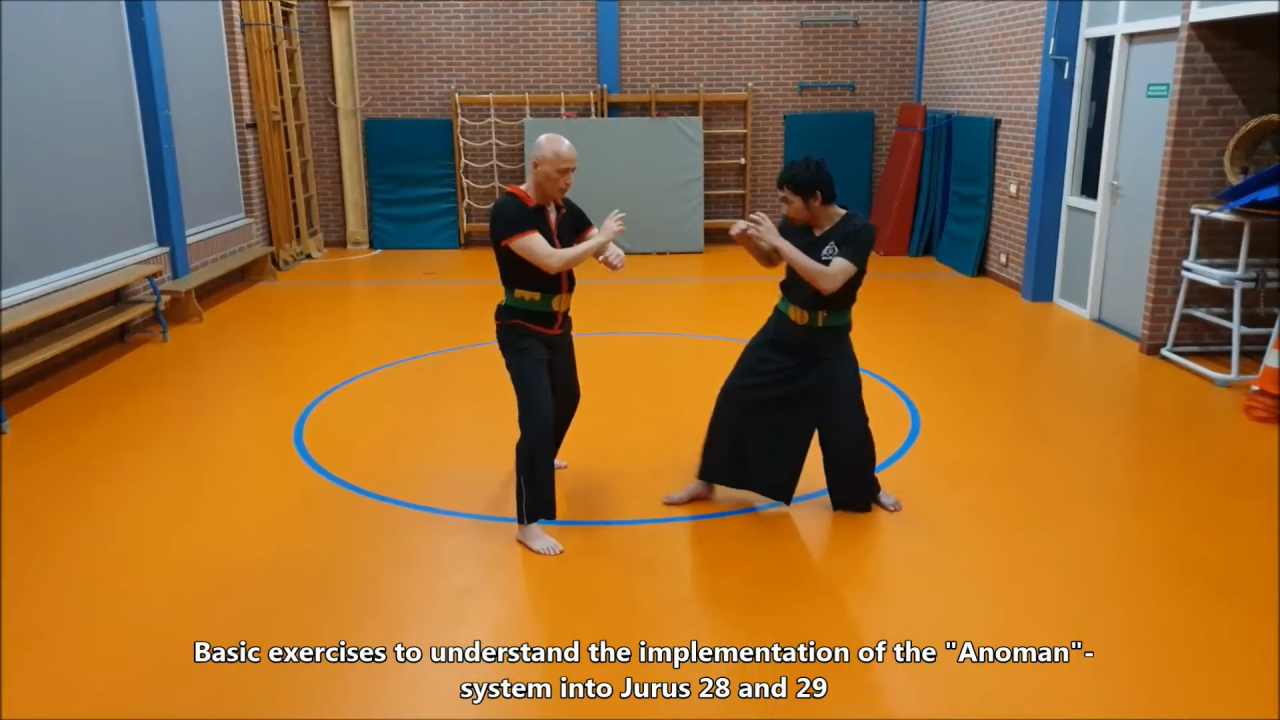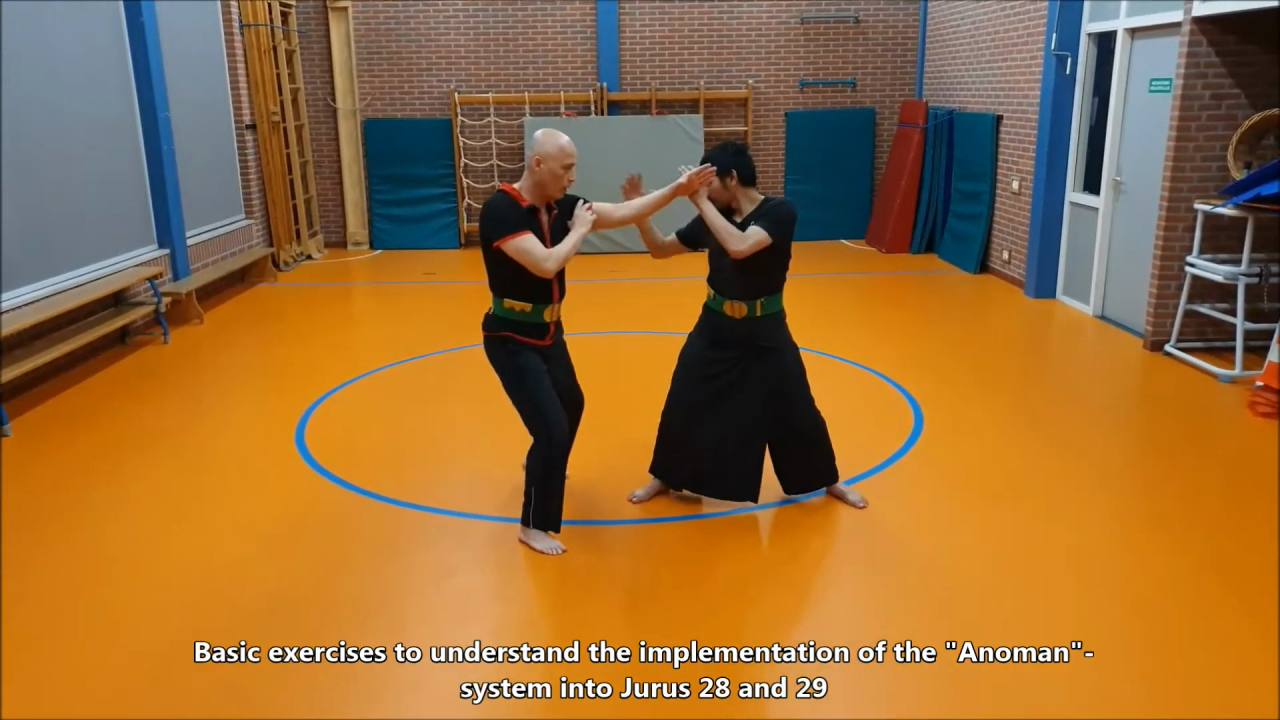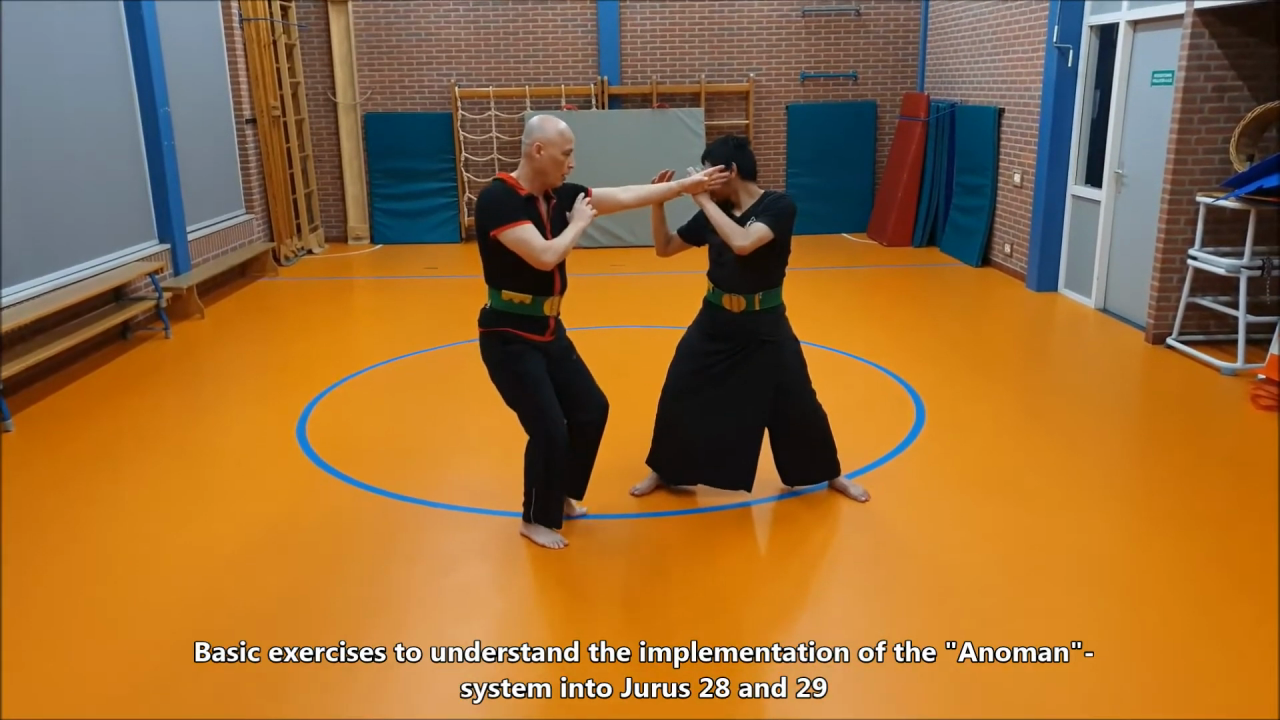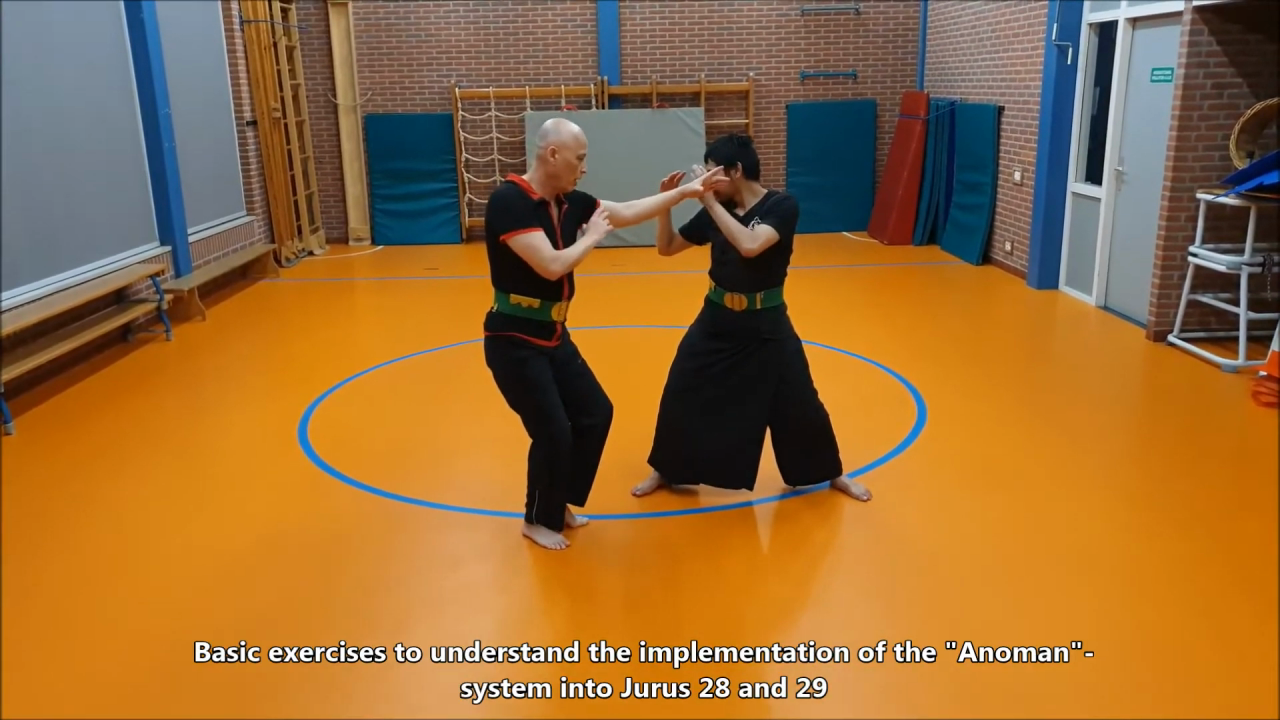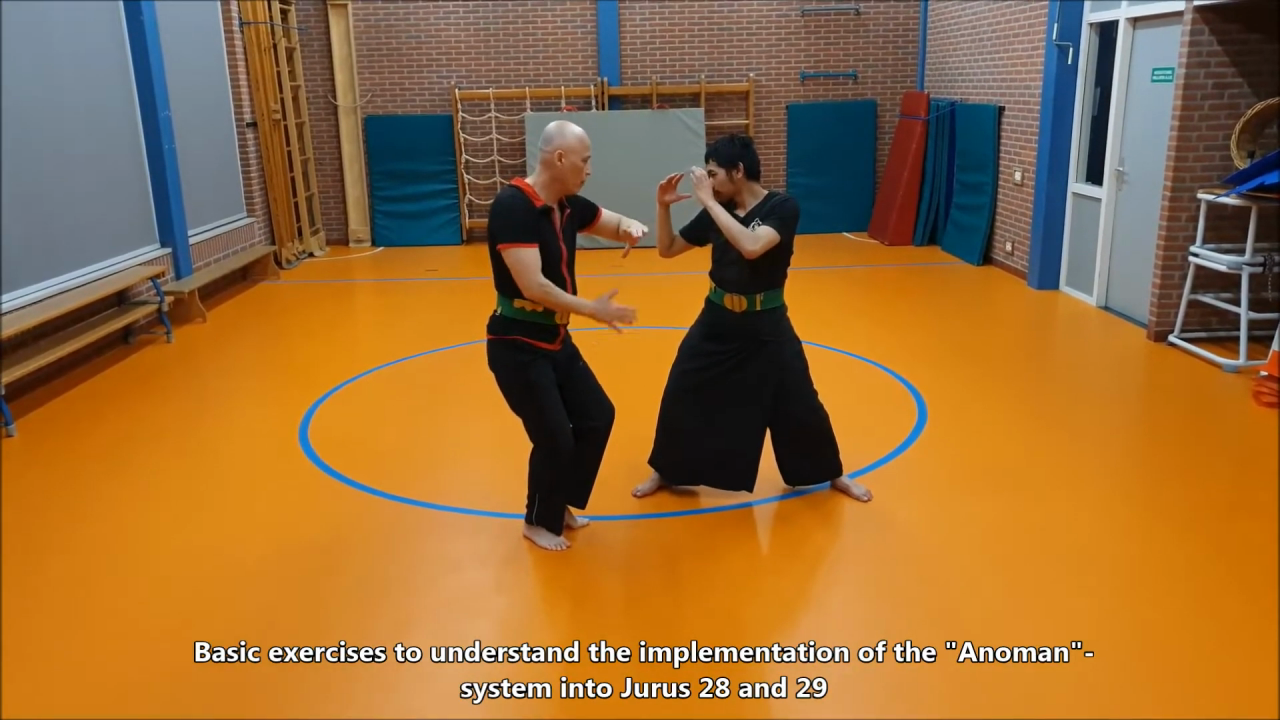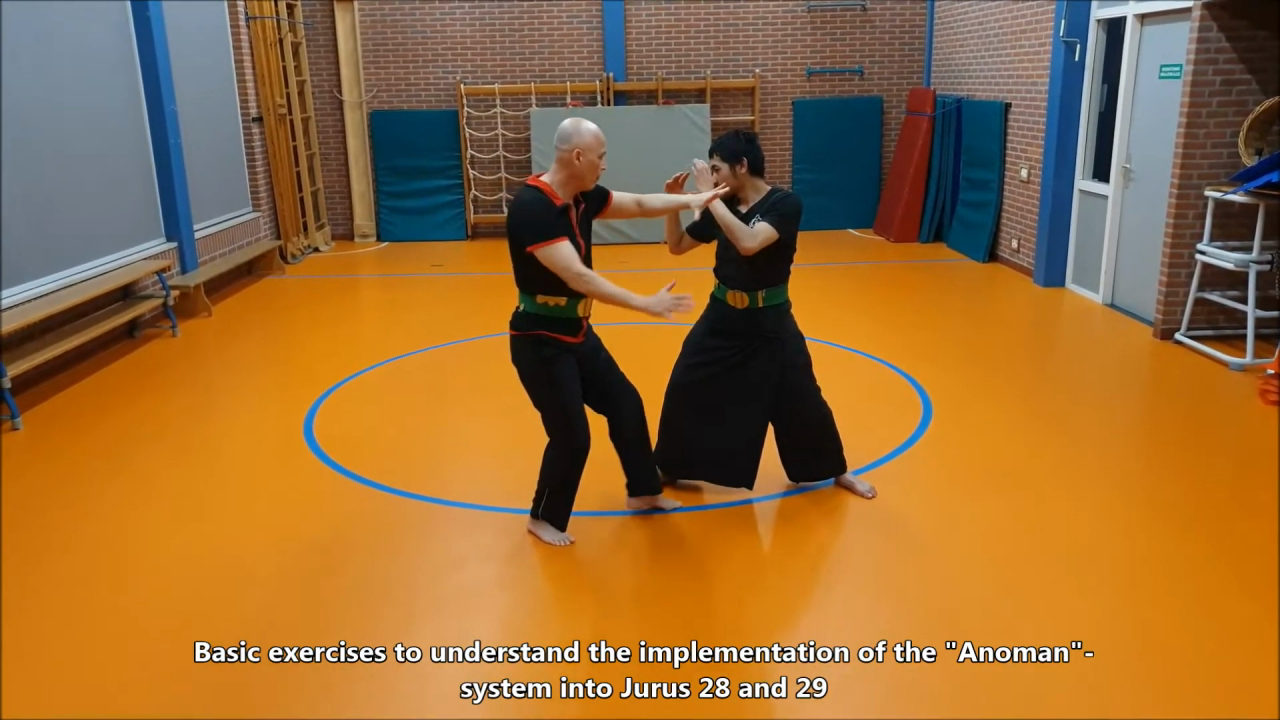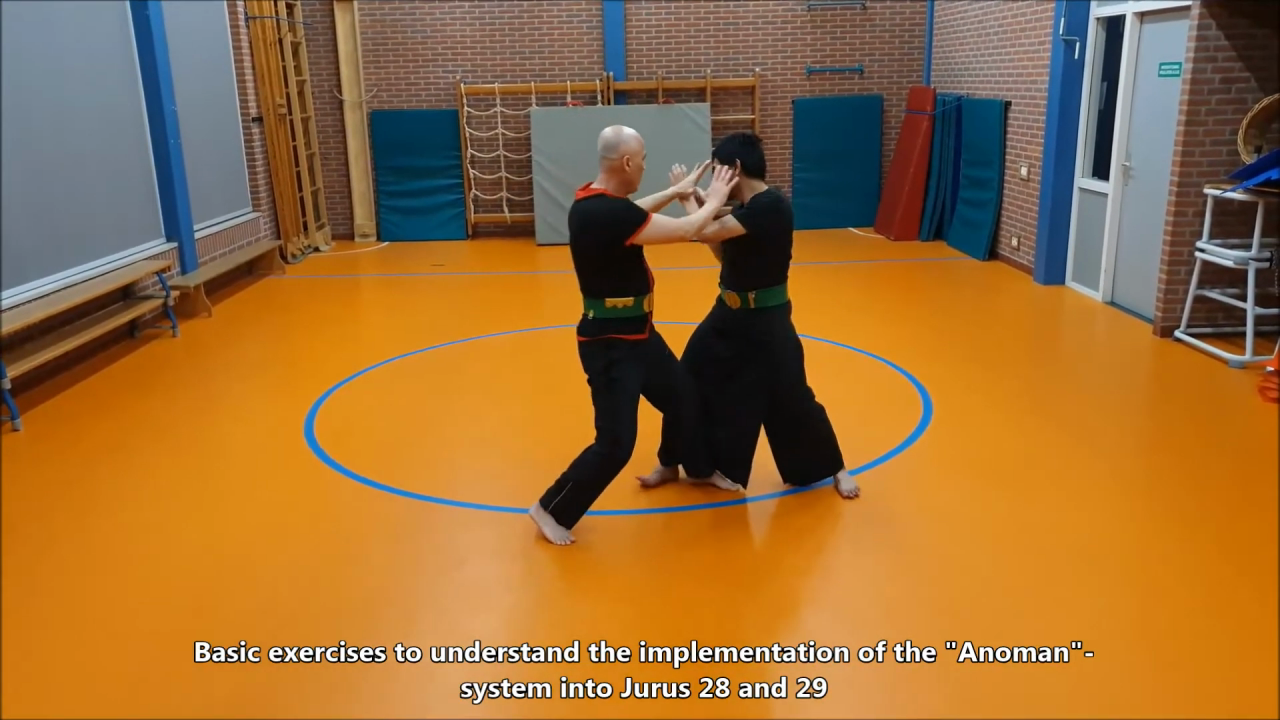
dt=0.7s
person 1, frame 1
left shoulder: (566, 208)
right shoulder: (509, 210)
left elbow: (603, 246)
right elbow: (551, 260)
left wrist: (614, 253)
right wrist: (601, 238)
left hip: (557, 324)
right hip: (522, 329)
left knee: (565, 400)
right knee: (538, 415)
left ankle: (539, 458)
right ankle: (528, 524)
person 1, frame 2
left shoulder: (560, 205)
right shoulder: (501, 210)
left elbow: (622, 213)
right elbow: (545, 264)
left wrist: (676, 190)
right wrist: (579, 231)
left hip: (547, 333)
right hip: (511, 340)
left knee: (570, 407)
right knee: (552, 428)
left ankle: (539, 468)
right ankle: (534, 525)
person 1, frame 3
left shoulder: (559, 195)
right shoulder: (497, 199)
left elbow: (625, 197)
right elbow: (545, 256)
left wrist: (686, 185)
right wrist: (579, 222)
left hip: (548, 330)
right hip: (509, 337)
left knee: (591, 409)
right knee: (548, 429)
left ankle: (561, 495)
right ankle: (537, 519)
person 1, frame 4
left shoulder: (568, 201)
right shoulder: (509, 201)
left elbow: (626, 211)
right elbow: (550, 265)
left wrist: (685, 192)
right wrist: (590, 235)
left hip: (553, 335)
right hip: (514, 340)
left knee: (595, 414)
right knee: (553, 433)
left ankle: (559, 504)
right ankle: (539, 521)
person 1, frame 5
left shoulder: (568, 205)
right shoulder: (512, 207)
left elbow: (615, 224)
right elbow: (532, 286)
left wrist: (630, 228)
right wrist: (593, 309)
left hip: (555, 338)
right hip: (517, 344)
left knee: (597, 416)
right knee: (554, 438)
left ankle: (560, 505)
right ankle: (539, 521)
person 1, frame 6
left shoulder: (581, 195)
right shoulder: (531, 206)
left elbow: (639, 204)
right elbow: (577, 277)
left wrist: (688, 200)
right wrist: (648, 303)
left hip: (576, 332)
right hip: (540, 340)
left knee: (624, 404)
right knee: (571, 436)
left ankle: (643, 491)
right ankle: (545, 518)
person 1, frame 7
left shoulder: (596, 201)
right shoulder: (605, 213)
right elbow: (683, 231)
left wrist: (677, 191)
right wrist: (713, 202)
left hip: (636, 332)
right hip: (610, 342)
left knee: (682, 397)
right knee: (616, 442)
left ankle: (700, 469)
right ankle: (551, 510)
person 2, frame 1
left shoulder: (858, 232)
right shoulder: (795, 224)
left elbow: (829, 281)
right elbow: (771, 261)
left wrist: (779, 241)
right wrist: (749, 241)
left hip: (828, 342)
right hip: (782, 330)
left knee: (847, 423)
right knee: (735, 400)
left ankle: (865, 489)
right ankle: (706, 482)
person 2, frame 2
left shoulder: (780, 212)
right shoulder: (713, 216)
left elbow: (740, 246)
right elbow: (658, 248)
left wrist: (702, 203)
left hip: (765, 331)
right hip: (715, 328)
left knee: (797, 412)
right knee: (683, 406)
left ankle: (830, 481)
right ankle: (665, 478)
person 2, frame 3
left shoulder: (779, 207)
right shoulder: (715, 211)
left elbow: (743, 243)
right elbow: (664, 247)
left wrist: (704, 201)
right wrist: (658, 202)
left hip: (764, 325)
right hip: (714, 321)
left knee: (798, 404)
right knee: (677, 398)
left ankle: (831, 474)
right ankle: (663, 471)
person 2, frame 4
left shoulder: (781, 206)
right shoulder: (717, 210)
left elbow: (749, 245)
right elbow: (666, 247)
left wrist: (710, 201)
left hip: (766, 324)
right hip: (715, 320)
left knee: (799, 404)
right knee: (679, 397)
left ankle: (832, 474)
right ankle: (665, 471)
person 2, frame 5
left shoulder: (782, 207)
right shoulder: (718, 211)
left elbow: (751, 246)
right elbow: (667, 249)
left wrist: (708, 200)
right wrist: (663, 206)
left hip: (766, 325)
right hip: (716, 321)
left knee: (799, 405)
right knee: (680, 398)
left ankle: (833, 474)
right ankle: (665, 472)
person 2, frame 6
left shoulder: (785, 204)
right shoulder: (722, 206)
left elbow: (749, 243)
right elbow: (676, 246)
left wrist: (709, 196)
left hip: (769, 320)
right hip: (722, 316)
left knee: (801, 401)
right knee: (684, 391)
left ankle: (838, 471)
right ankle: (669, 468)
person 2, frame 7
left shoulder: (771, 205)
right shoulder: (743, 208)
left elbow: (707, 233)
right elbow: (723, 252)
left wrist: (685, 195)
right wrist: (699, 206)
left hip: (766, 321)
right hip: (728, 315)
left knee: (792, 401)
left ankle: (834, 469)
right ankle: (670, 465)
